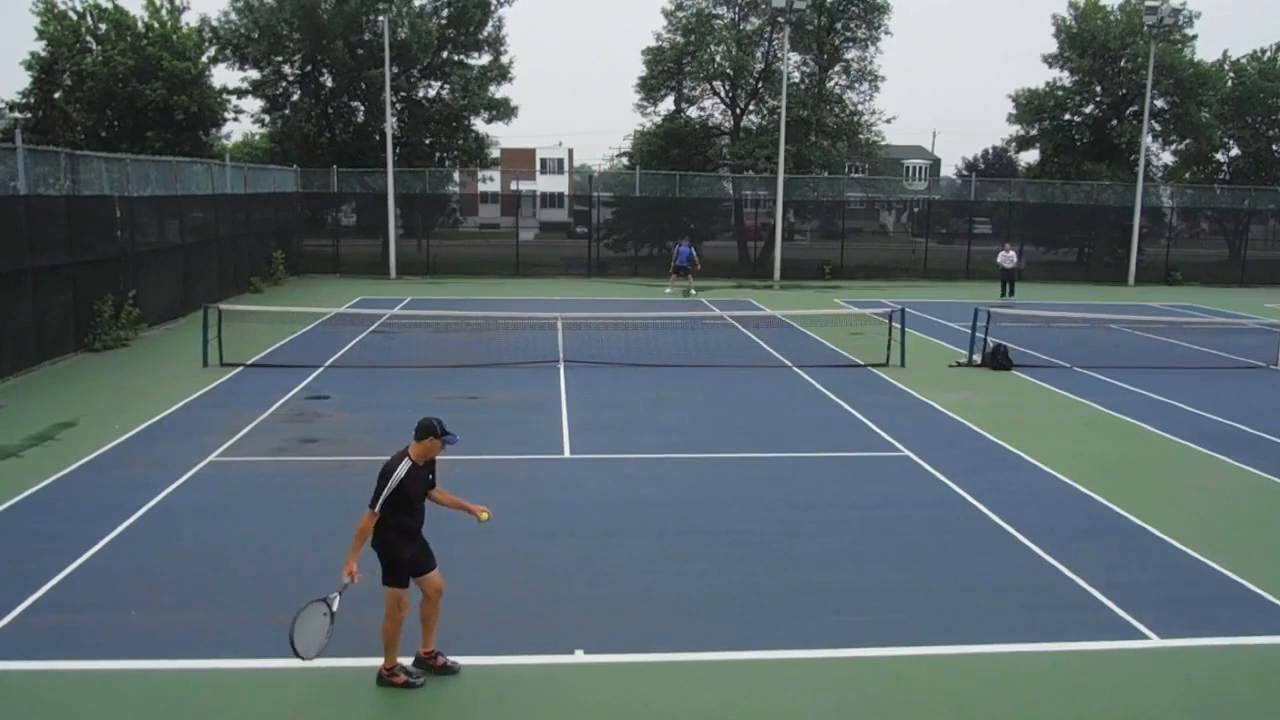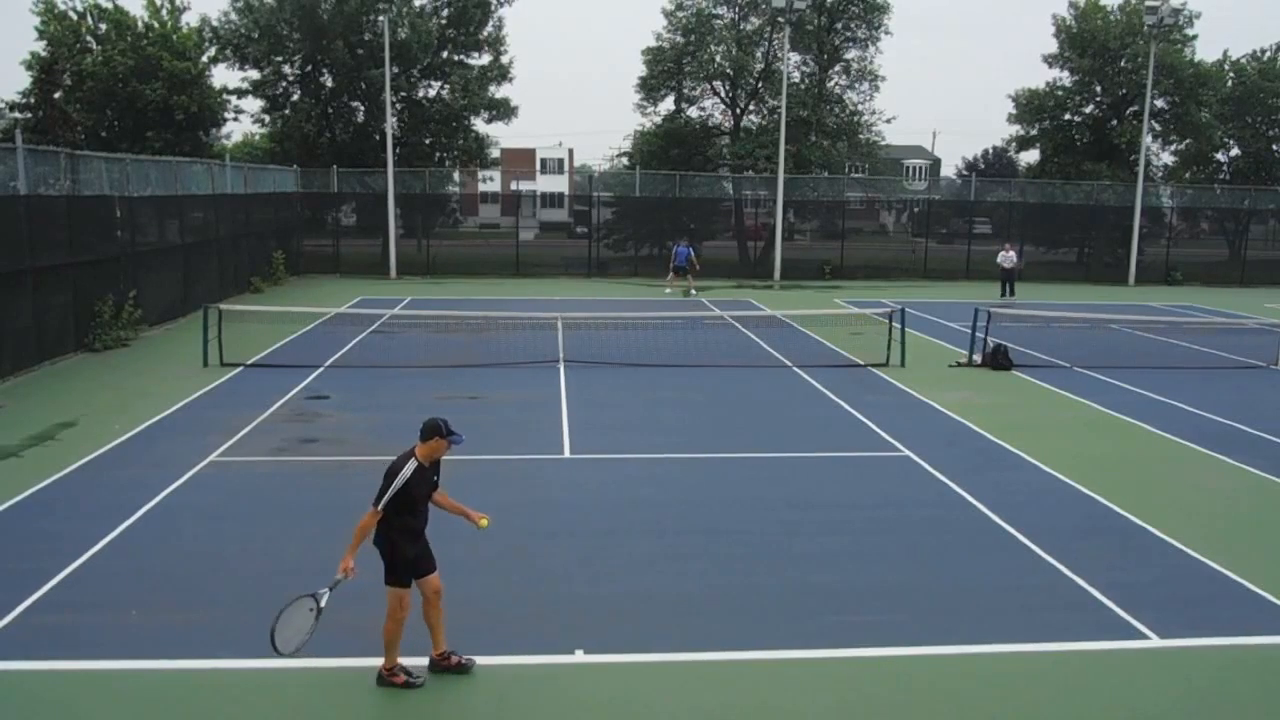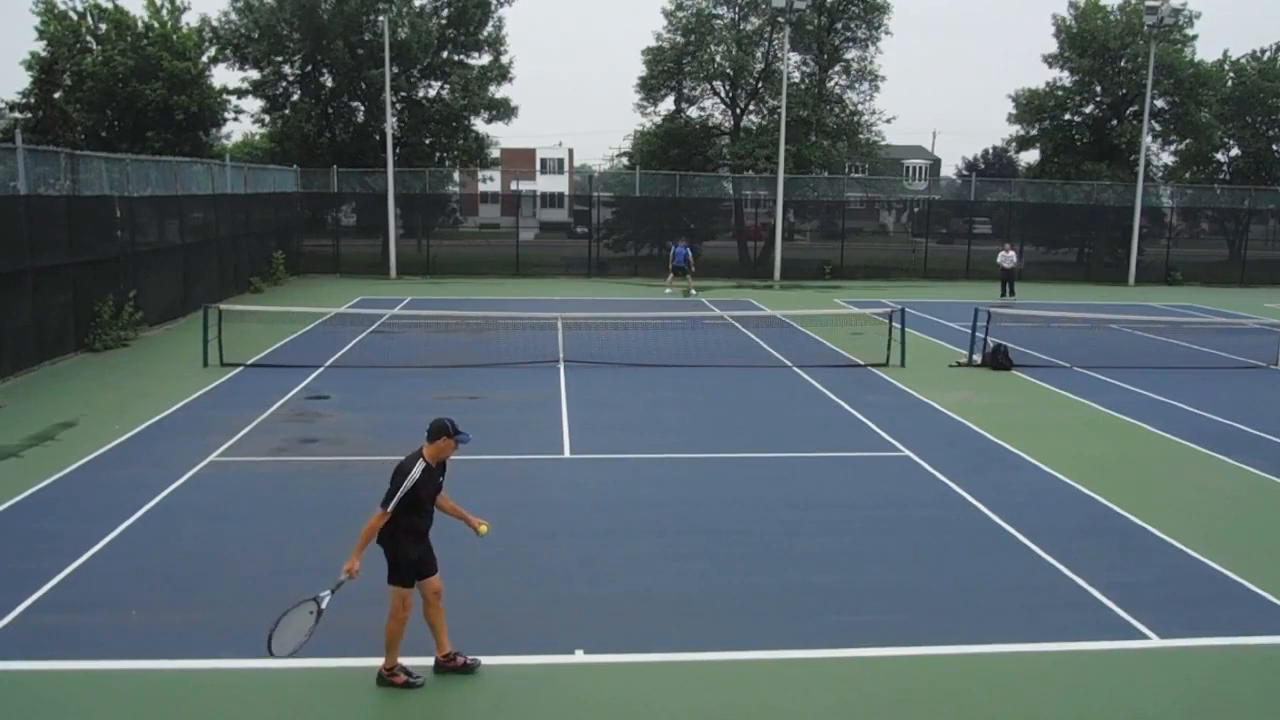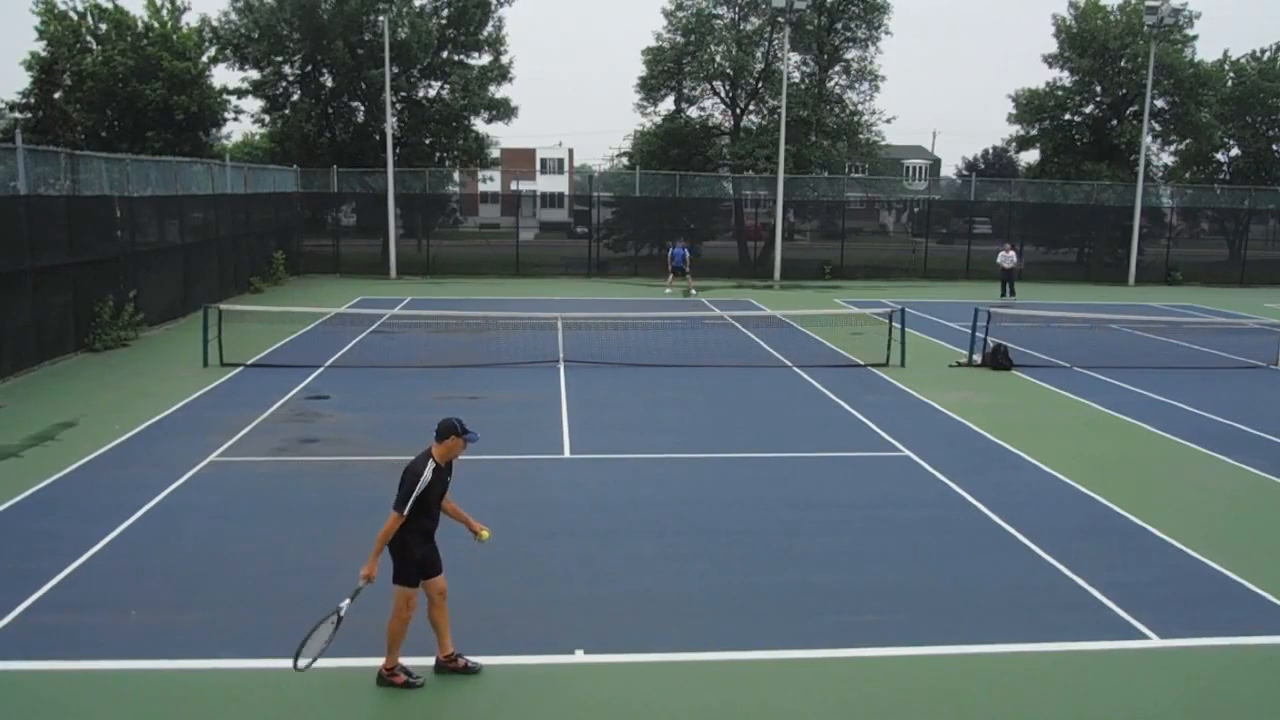
dt=0.1s
person 1, frame 1
left shoulder: (428, 462)
right shoulder: (397, 472)
left elbow: (433, 491)
right elbow: (370, 516)
left wrist: (469, 507)
right wrist: (352, 559)
left hip: (415, 539)
right hip: (392, 545)
left knee: (435, 590)
right knee: (397, 610)
left ankle: (427, 654)
right ankle: (389, 670)
person 1, frame 2
left shoulder: (432, 463)
right shoulder: (403, 472)
right elbow: (373, 515)
left wrist: (467, 513)
right wrist: (349, 555)
left hip: (417, 540)
right hip: (396, 545)
left knee: (433, 592)
right knee: (400, 609)
left ankle: (441, 655)
right ankle: (389, 670)
person 1, frame 3
left shoulder: (438, 464)
right shoulder: (411, 473)
right elbow: (381, 516)
left wrist: (468, 518)
right wrist: (356, 556)
left hip: (420, 541)
right hip: (400, 544)
left knee: (434, 593)
right knee: (402, 608)
left ankle: (446, 656)
right ankle: (389, 670)
person 1, frame 4
left shoulder: (445, 463)
right shoulder: (421, 473)
right elbow: (395, 519)
left wrist: (470, 523)
right wrist: (373, 560)
left hip: (426, 541)
right hip: (407, 544)
left knee: (439, 593)
right knee: (405, 608)
left ankle: (447, 657)
right ankle: (389, 669)
